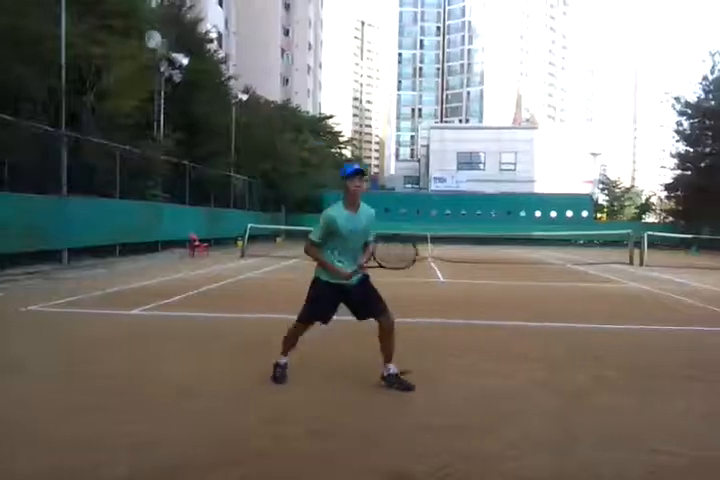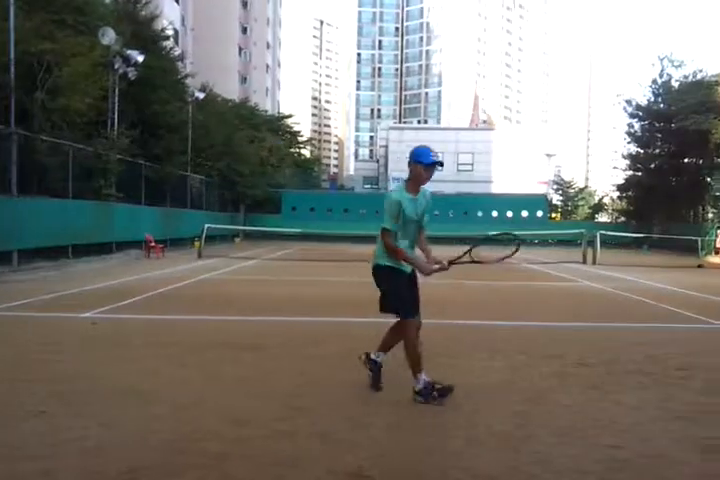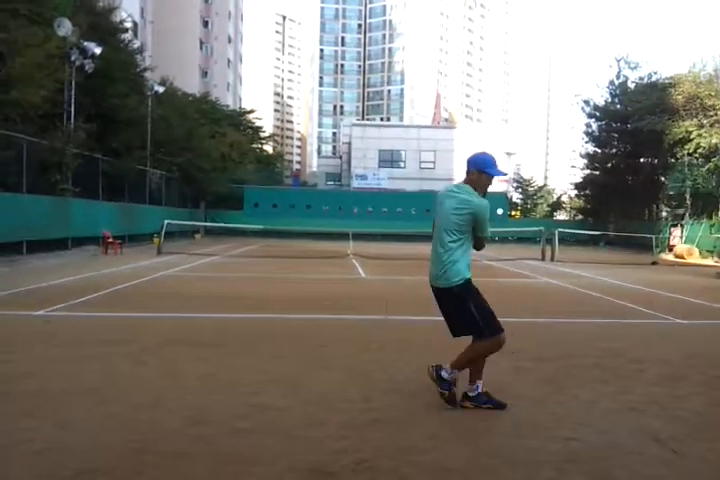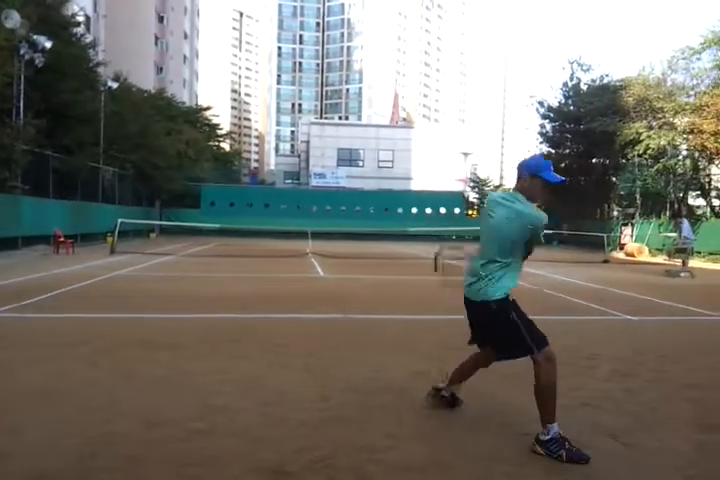
dt=0.4s
person 1, frame 1
left shoulder: (369, 213)
right shoulder: (331, 215)
right elbow: (310, 248)
left wrist: (364, 259)
right wrist: (334, 269)
left hip: (357, 278)
right hip: (328, 280)
left knee: (387, 320)
right knee: (302, 324)
left ankle: (389, 372)
right ankle: (282, 361)
person 1, frame 2
left shoulder: (425, 196)
right shoulder: (396, 197)
right elbow: (388, 241)
left wrist: (429, 256)
right wrist: (417, 263)
left hip: (407, 266)
right hip: (388, 265)
left knee: (407, 322)
right knee: (412, 322)
left ankle: (374, 358)
right ankle: (421, 384)
person 1, frame 3
left shoulder: (444, 195)
right shoulder: (480, 204)
right elbow: (479, 244)
left hip: (439, 278)
right hip: (455, 280)
left knee: (483, 333)
right knee: (495, 338)
left ankle: (474, 392)
right ankle: (447, 373)
person 1, frame 4
left shoulder: (493, 200)
right shoulder: (536, 218)
right elbow: (523, 254)
left hip: (474, 292)
right hip: (494, 298)
left knee: (490, 352)
right knee: (545, 358)
left ankle: (444, 391)
right ankle: (548, 436)
